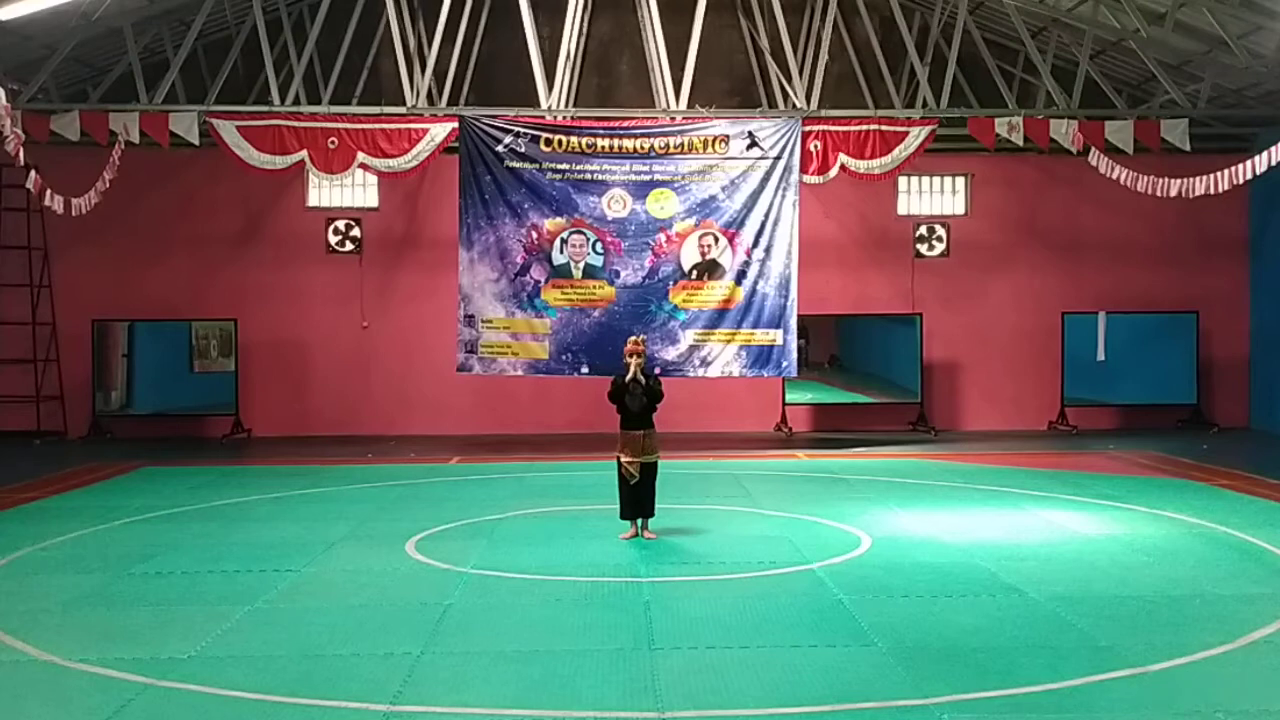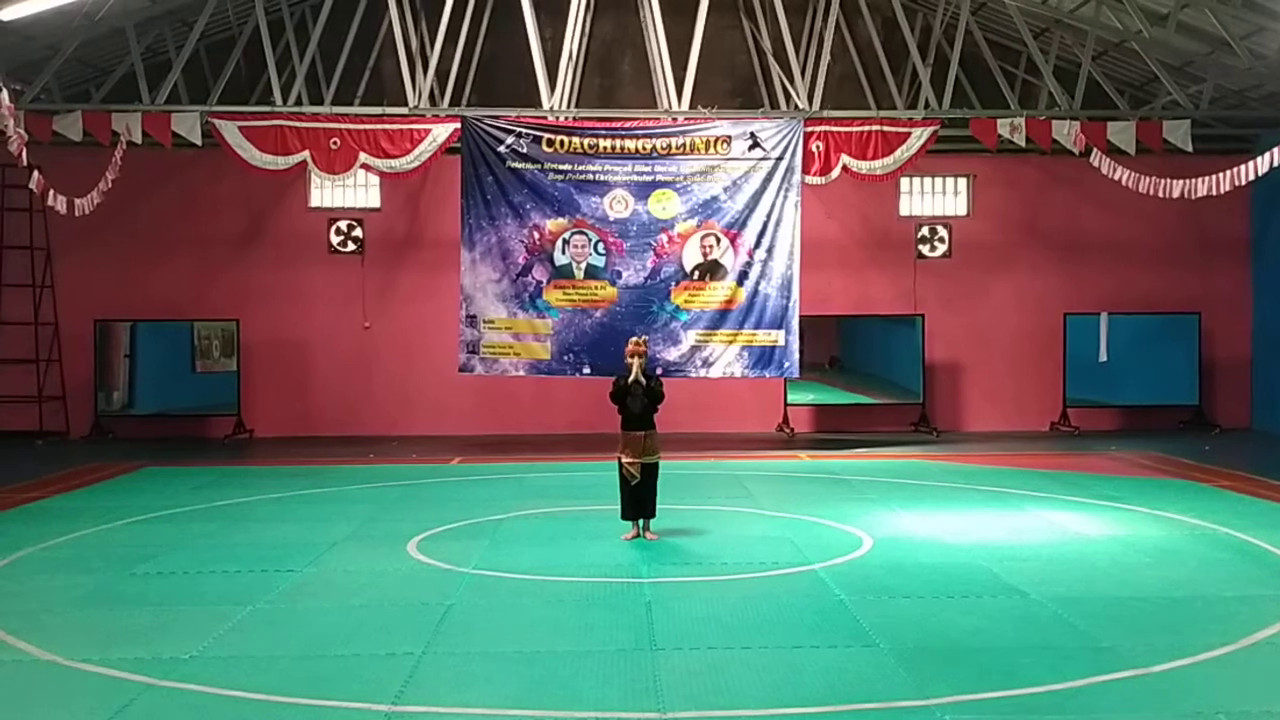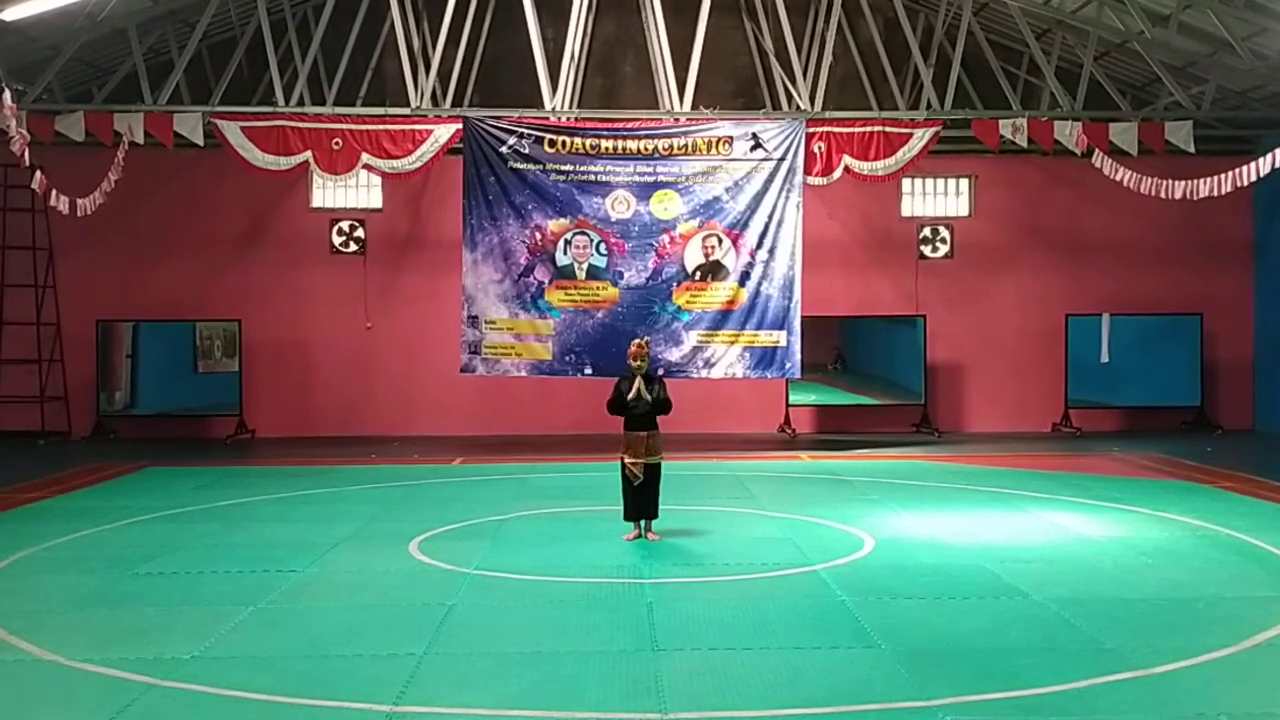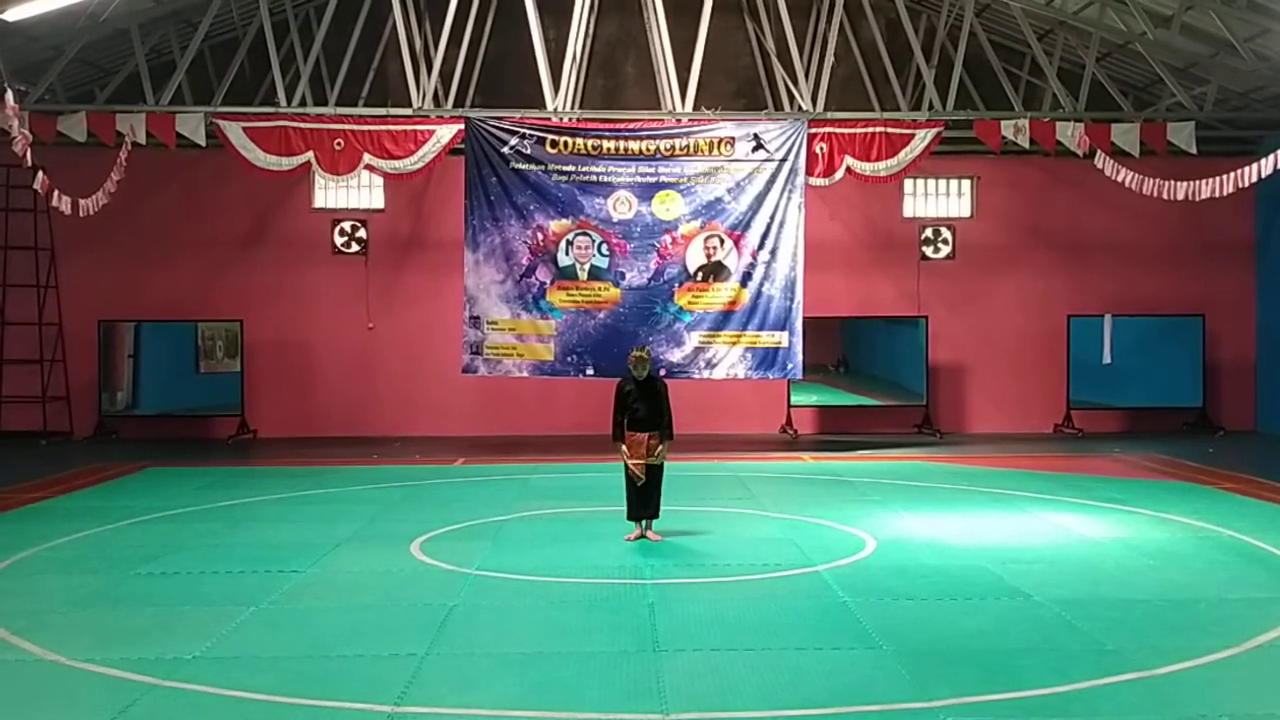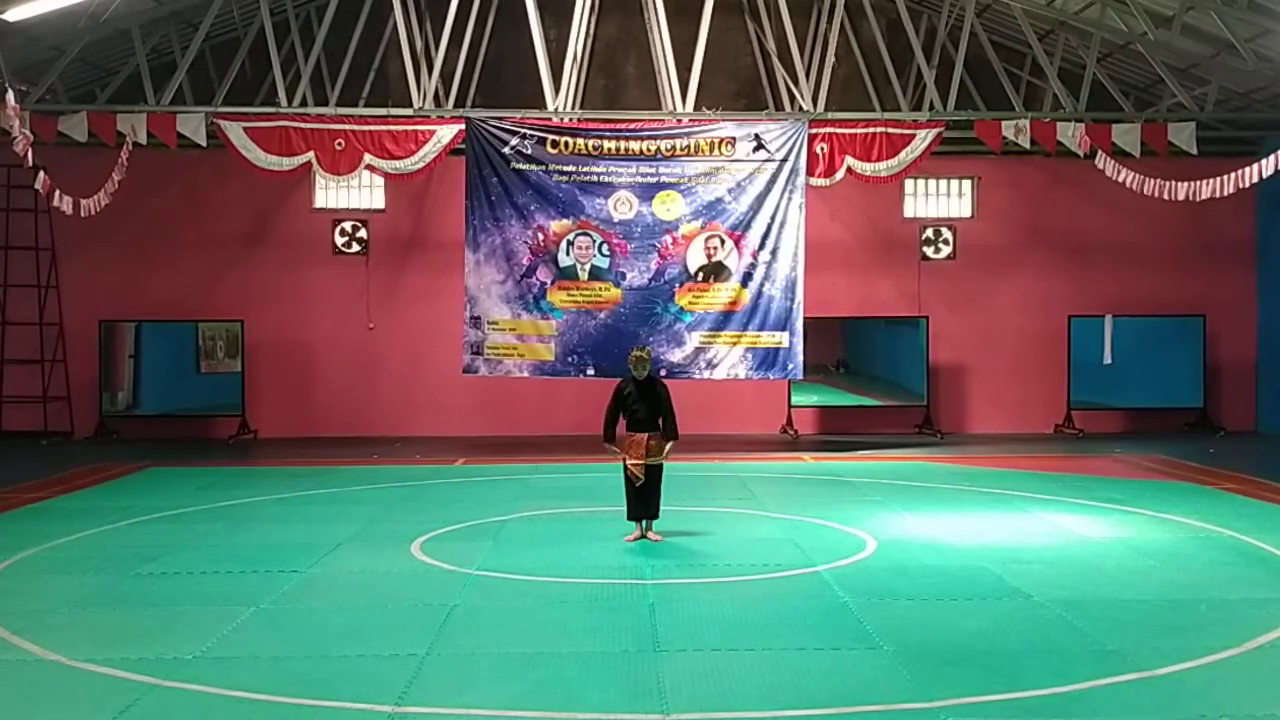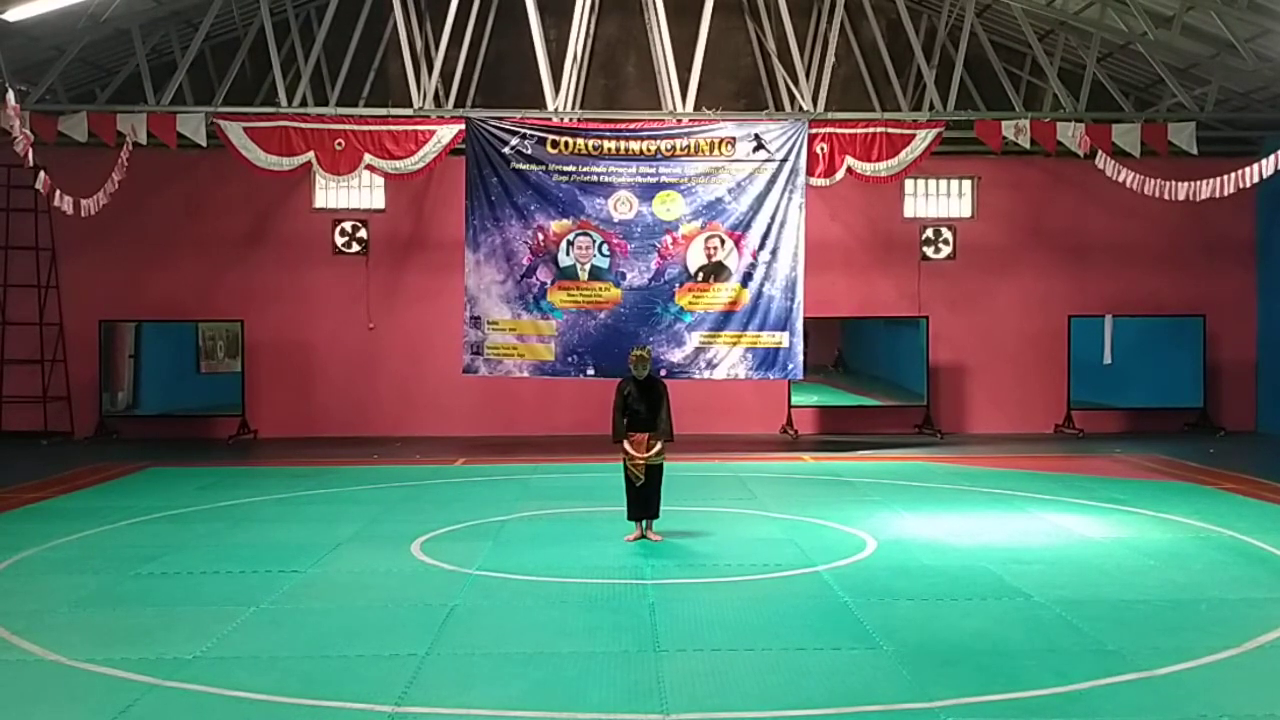
dt=0.7s
person 1, frame 1
left shoulder: (652, 379)
right shoulder: (619, 380)
left elbow: (658, 397)
right elbow: (613, 397)
left wrist: (641, 379)
right wrist: (628, 377)
left hip: (647, 436)
right hip: (627, 436)
left knee: (647, 482)
right knee: (627, 481)
left ankle: (645, 526)
right ankle: (633, 526)
person 1, frame 2
left shoulder: (653, 380)
right shoulder: (621, 380)
left elbow: (658, 398)
right elbow: (615, 398)
left wrist: (642, 380)
right wrist: (631, 379)
left hip: (648, 436)
right hip: (628, 436)
left knee: (648, 482)
right knee: (628, 482)
left ankle: (647, 527)
right ankle: (634, 527)
person 1, frame 3
left shoulder: (657, 382)
right shoulder: (623, 383)
left elbow: (666, 407)
right elbow: (612, 408)
left wrist: (647, 396)
right wrist: (630, 395)
left hip: (651, 437)
right hip: (630, 437)
left knee: (651, 483)
right knee: (631, 483)
left ankle: (648, 527)
right ankle: (636, 527)
person 1, frame 4
left shoulder: (659, 385)
right shoulder: (623, 386)
left elbow: (666, 415)
right elbow: (618, 416)
left wrist: (665, 442)
right wrist: (619, 442)
left hip: (654, 439)
right hip: (632, 439)
left knee: (653, 484)
right knee: (633, 484)
left ankle: (649, 527)
right ankle: (638, 526)
person 1, frame 5
left shoulder: (658, 386)
right shoulder: (623, 386)
left elbow: (668, 414)
right elbow: (612, 414)
left wrist: (670, 440)
right wrist: (609, 440)
left hip: (654, 439)
right hip: (632, 440)
left knee: (653, 485)
right knee: (633, 484)
left ankle: (649, 528)
right ankle: (638, 528)
person 1, frame 6
left shoulder: (658, 385)
right shoulder: (624, 386)
left elbow: (664, 413)
right elbow: (618, 414)
left wrist: (661, 440)
right wrist: (623, 440)
left hip: (653, 439)
right hip: (632, 439)
left knee: (653, 485)
right knee: (633, 484)
left ankle: (649, 528)
right ankle: (638, 528)
